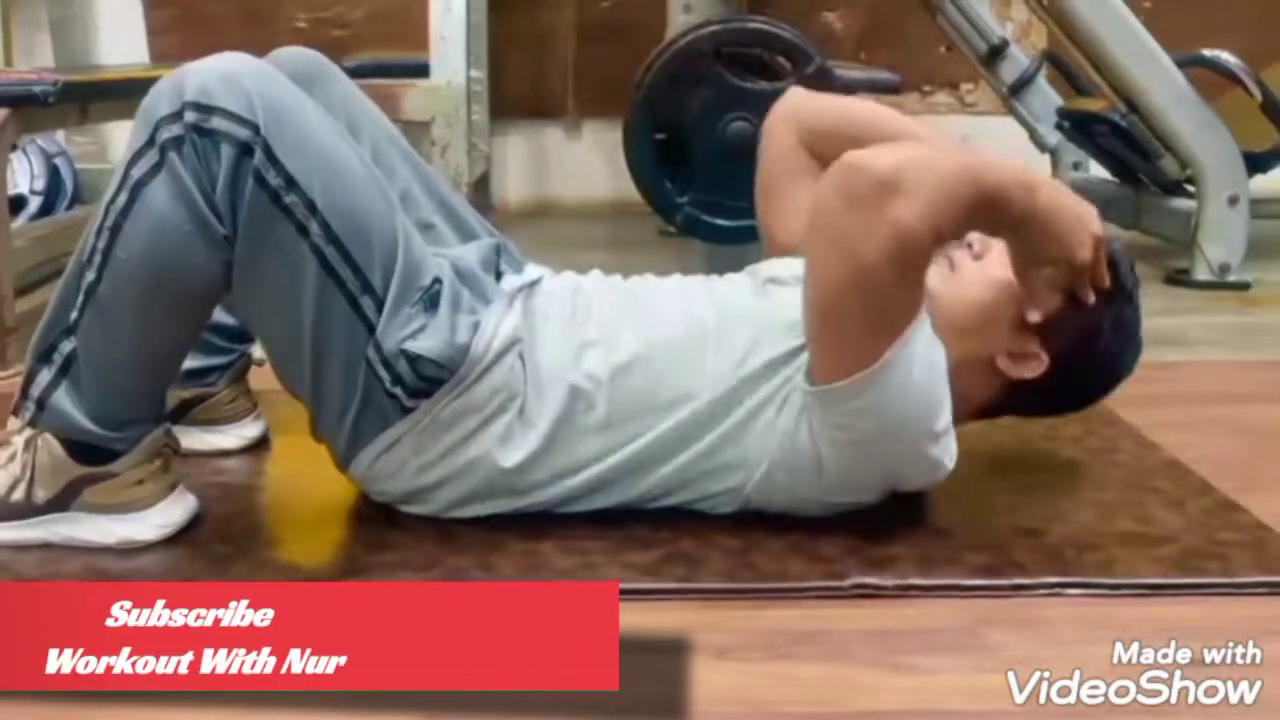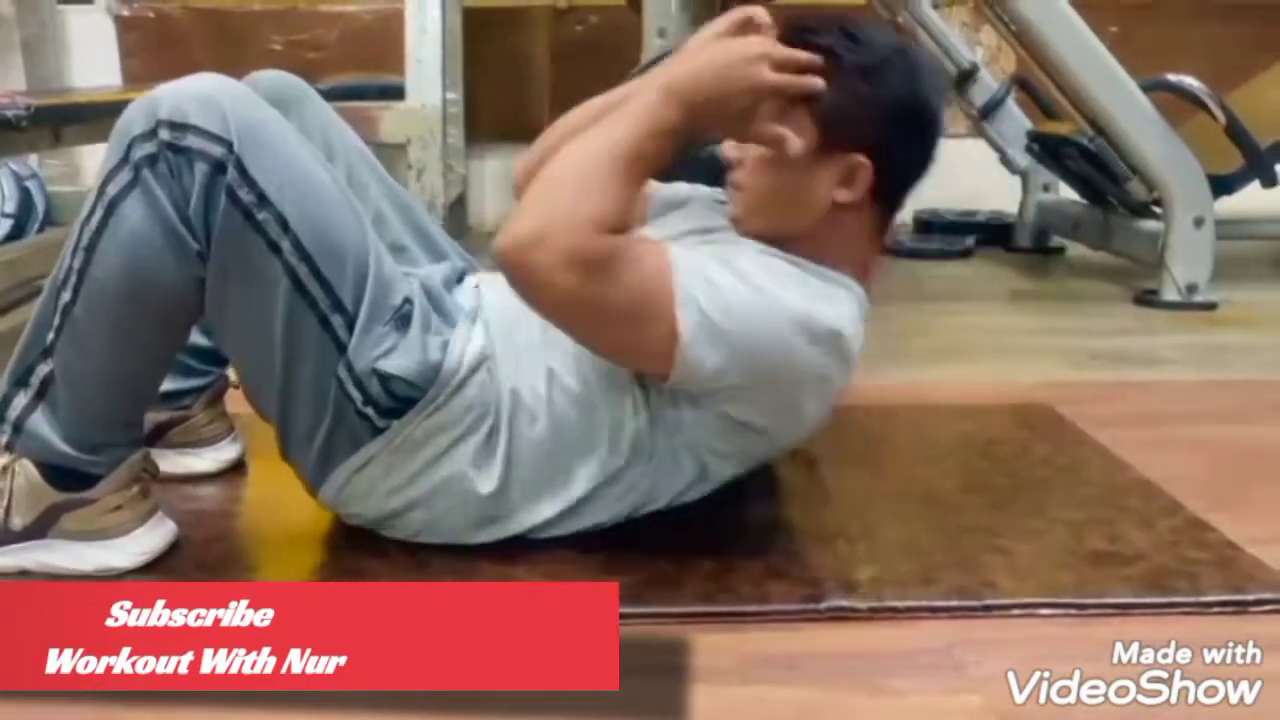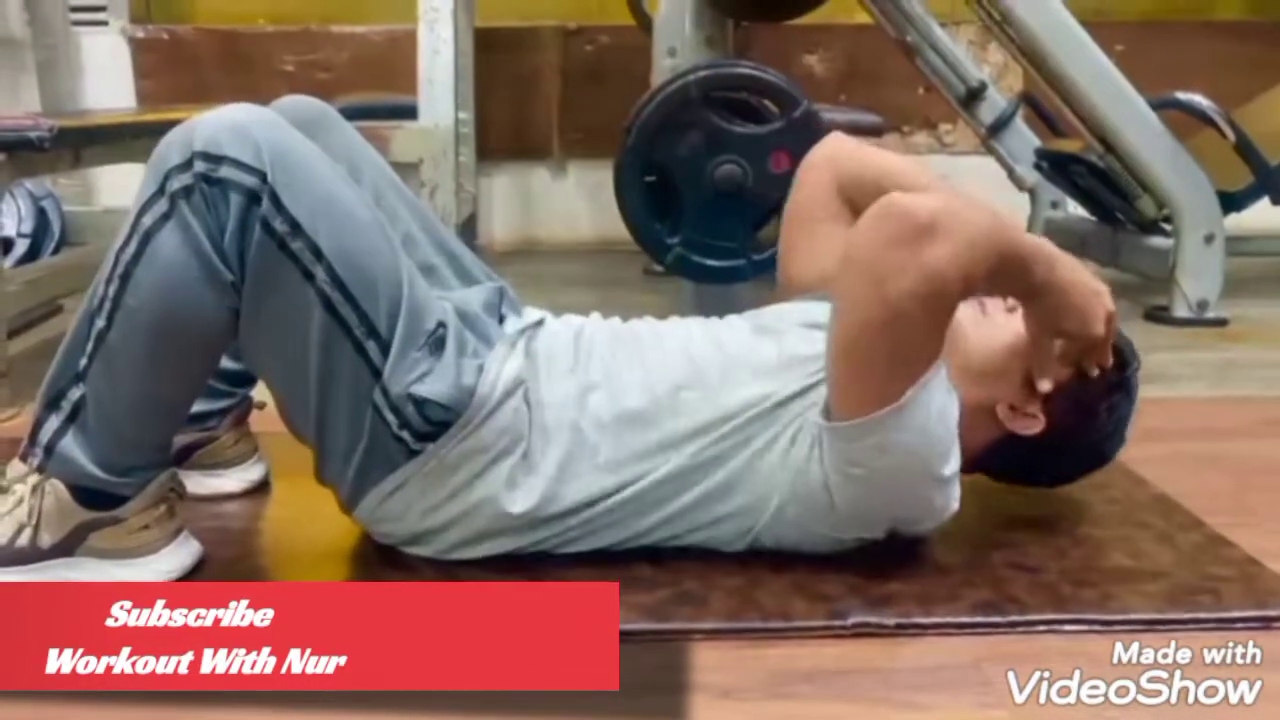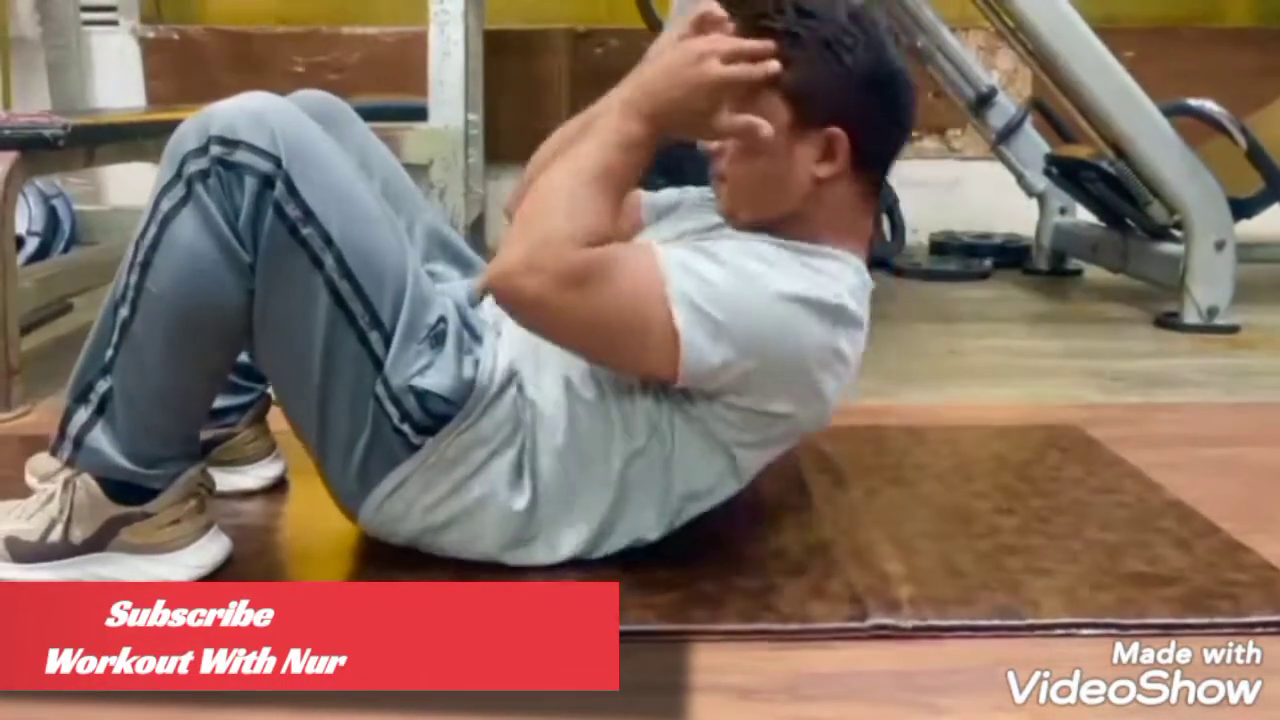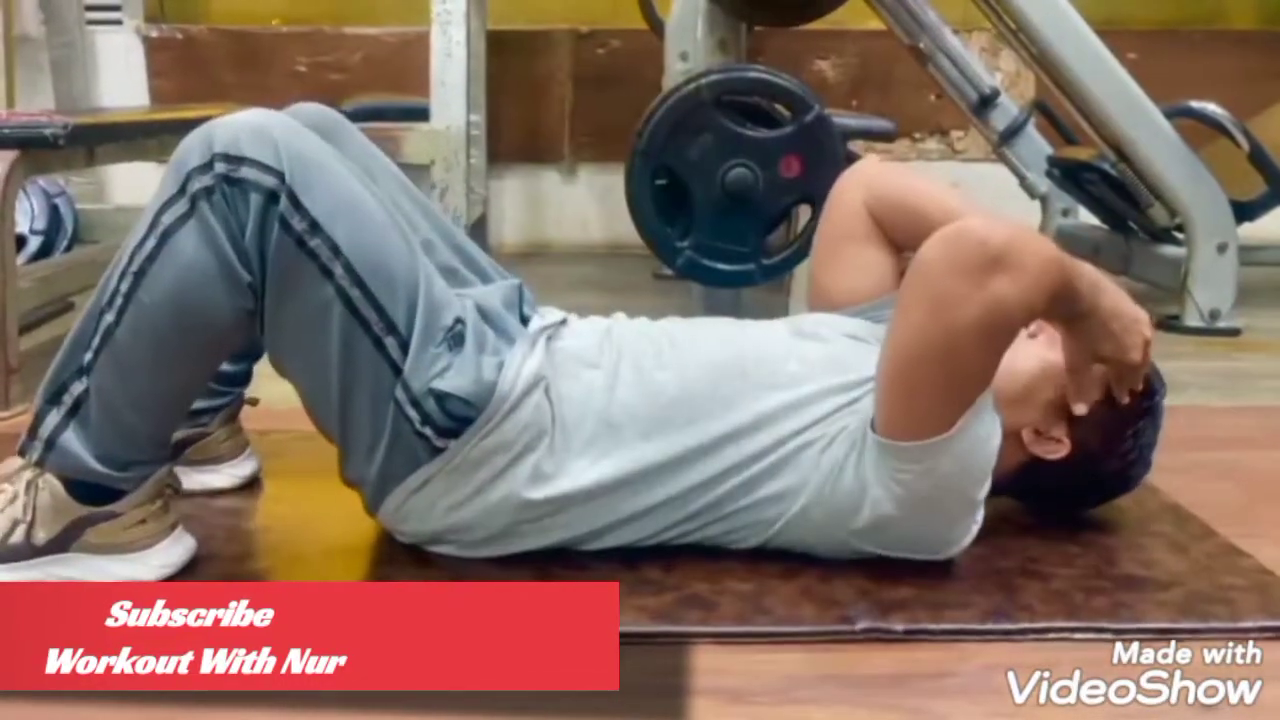
dt=1s
person 1, frame 1
left shoulder: (897, 419)
right shoulder: (885, 331)
left elbow: (872, 191)
right elbow: (795, 120)
left wrist: (1014, 190)
right wrist: (985, 174)
left hip: (441, 403)
right hip: (502, 310)
left knee: (216, 110)
right knee: (288, 78)
right ankle: (197, 379)
person 1, frame 2
left shoulder: (791, 327)
right shoulder: (759, 235)
left elbow: (540, 248)
right elbow: (545, 171)
left wrist: (677, 95)
left hip: (412, 427)
right hip: (454, 327)
left knee: (188, 129)
right knee: (265, 97)
right ankle: (171, 402)
person 1, frame 3
left shoulder: (897, 465)
right shoulder: (863, 355)
left elbow: (915, 234)
right elbow: (831, 167)
left wrist: (1045, 272)
right wrist: (1012, 242)
left hip: (451, 445)
right hip: (503, 352)
left knee: (221, 162)
right knee: (292, 127)
right ankle: (196, 423)
person 1, frame 4
left shoulder: (790, 309)
right shoulder: (763, 224)
left elbow: (533, 271)
right elbow: (548, 211)
left wrist: (644, 106)
right wrist: (652, 100)
left hip: (445, 458)
right hip: (485, 371)
left knee: (240, 147)
right knee: (305, 123)
left ankle: (127, 496)
right ankle: (218, 422)
person 1, frame 5
left shoulder: (924, 486)
right shoulder: (894, 358)
left elbow: (982, 262)
right elbow: (863, 191)
left wrist: (1083, 291)
right wrist: (1075, 285)
left hip: (470, 444)
right hip: (522, 356)
left knee: (243, 167)
right knee: (303, 138)
right ankle: (178, 422)
